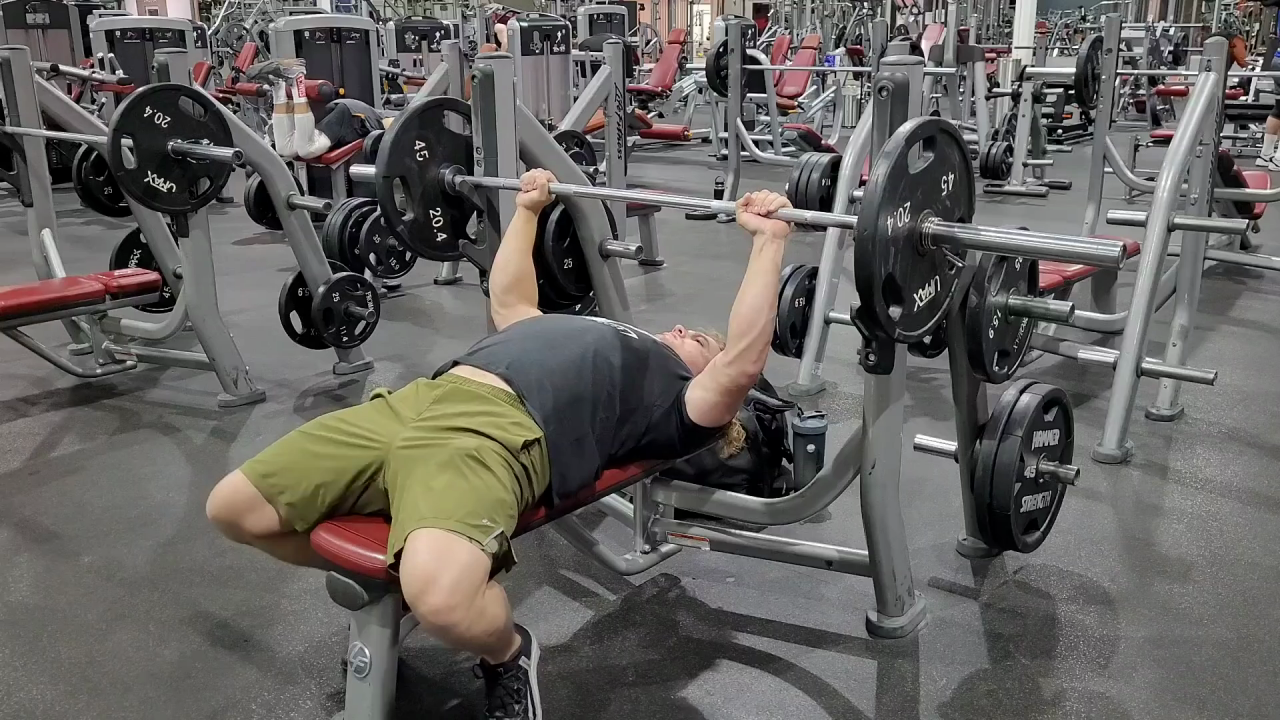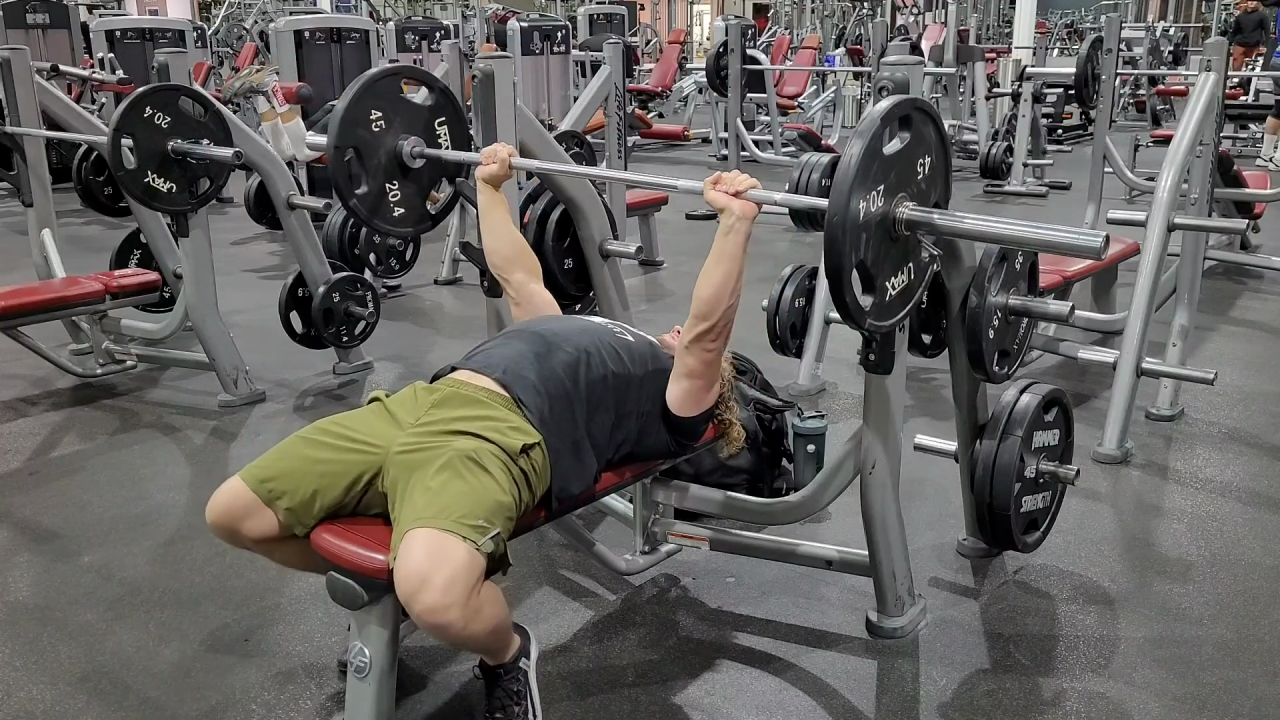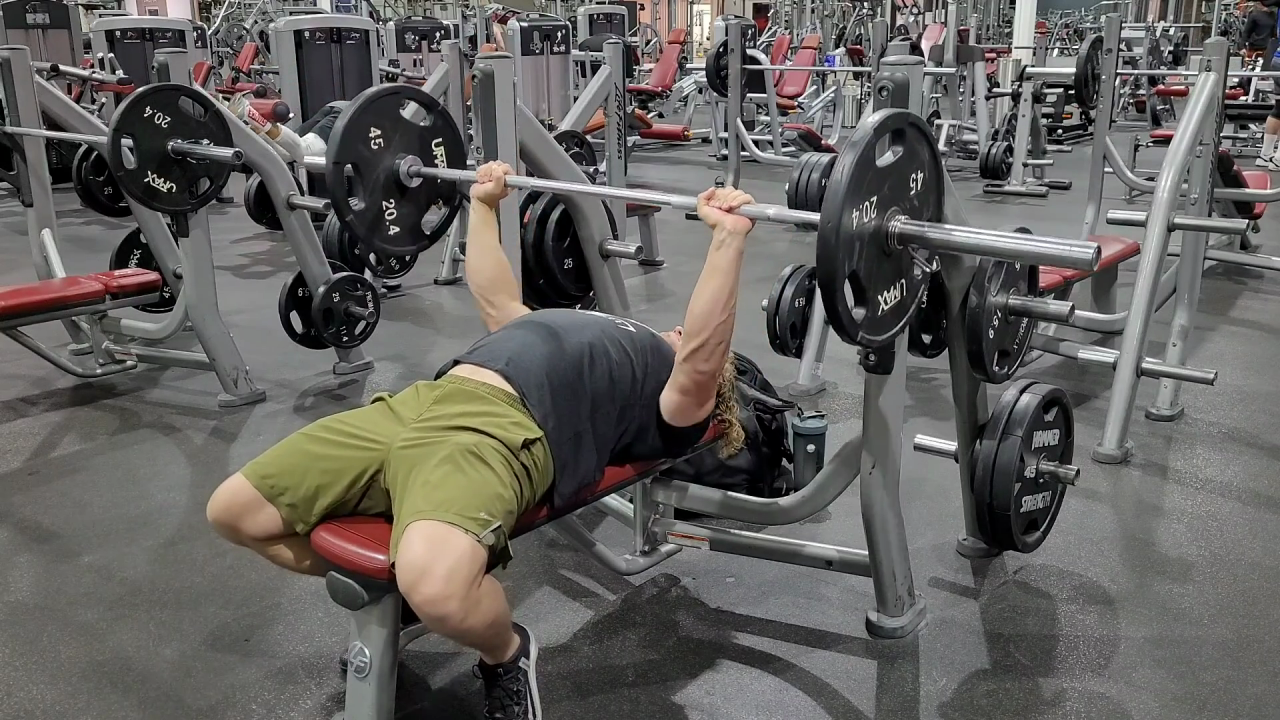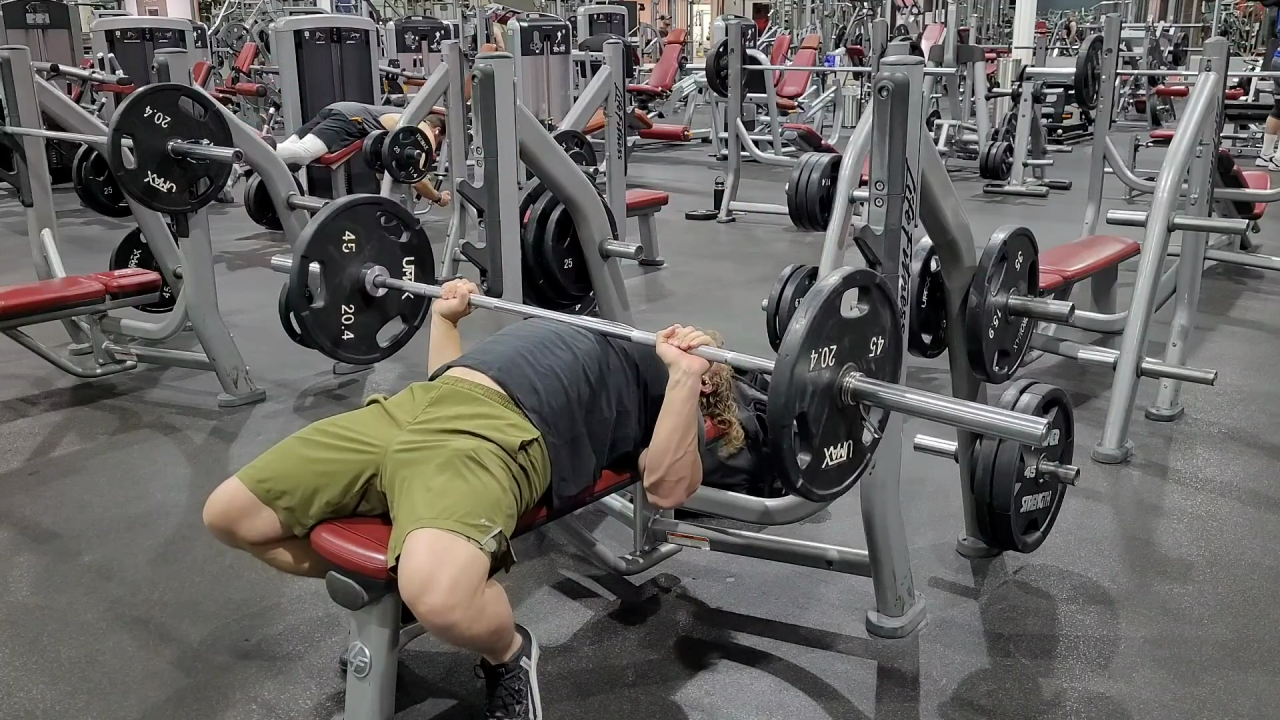
dt=1s
person 1, frame 1
left shoulder: (678, 397)
right shoulder: (597, 351)
left elbow: (742, 363)
right elbow: (508, 305)
left wrist: (769, 240)
right wrist: (526, 211)
left hip: (500, 430)
left knee: (439, 598)
right knee: (234, 509)
left ankle: (509, 655)
right ankle: (384, 573)
person 1, frame 2
left shoulder: (676, 396)
right shoulder: (585, 337)
left elbow: (708, 332)
right elbow: (518, 277)
left wrist: (735, 221)
right wrist: (489, 185)
left knee: (434, 597)
right knee: (231, 514)
left ankle: (508, 656)
person 1, frame 3
left shoulder: (676, 401)
right shoulder: (587, 346)
left elbow: (703, 355)
right elbow: (497, 300)
left wrist: (728, 237)
right wrist: (483, 205)
left knee: (435, 589)
right knee: (233, 511)
left ankle: (507, 654)
person 1, frame 4
left shoulder: (670, 390)
right shoulder: (583, 339)
left elbow: (668, 487)
left wrist: (687, 370)
right wrist: (445, 316)
left knee: (439, 596)
right knee: (229, 515)
left ankle: (509, 655)
